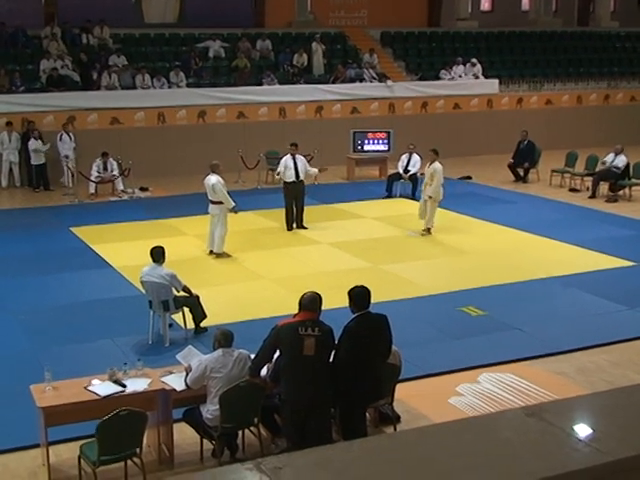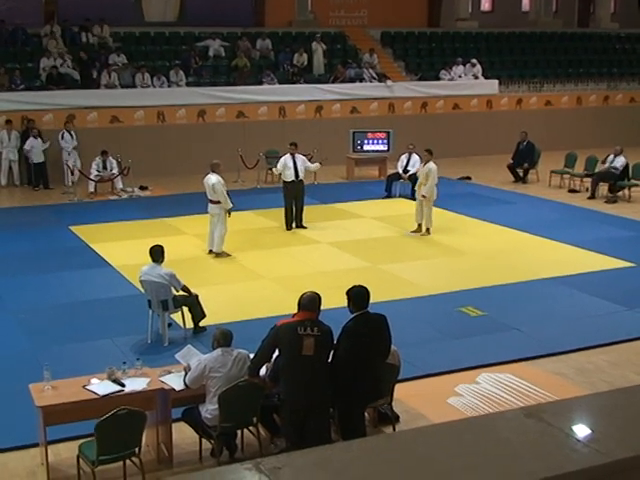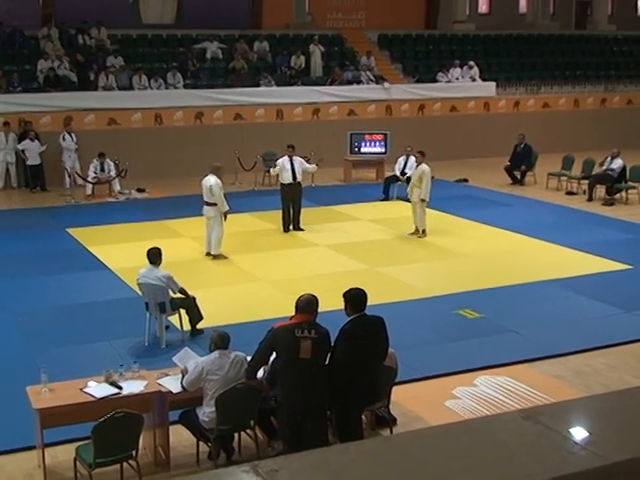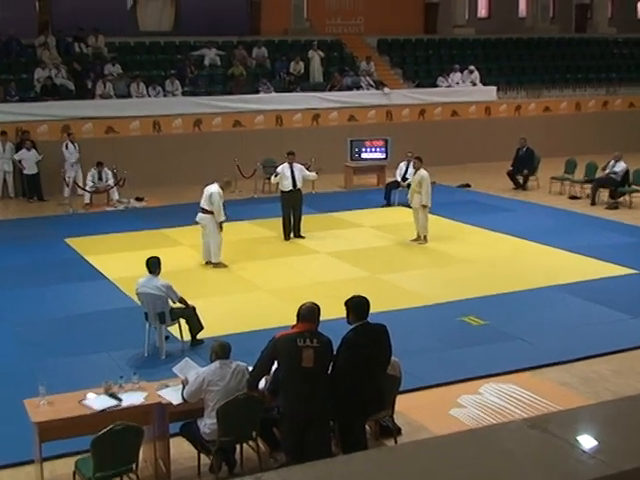
dt=0.2s
person 1, frame 1
left shoulder: (284, 328)
right shoulder: (326, 331)
left elbow: (265, 353)
right elbow: (328, 359)
left wrist: (254, 373)
left hip: (293, 391)
right hip: (320, 392)
left knee: (294, 436)
right knee: (320, 439)
person 1, frame 2
left shoulder: (283, 328)
right shoulder: (325, 331)
left elbow: (264, 352)
right elbow: (328, 359)
left wrist: (253, 373)
left hip: (292, 391)
right hip: (319, 392)
left knee: (293, 437)
right knee: (319, 439)
person 1, frame 3
left shoulder: (280, 330)
right shoulder: (323, 333)
left elbow: (260, 355)
right elbow: (325, 362)
left wrist: (250, 376)
left hip: (289, 394)
right hip: (316, 395)
left knee: (291, 441)
right knee: (316, 441)
person 1, frame 4
left shoulder: (281, 340)
right shoulder: (325, 343)
left elbow: (260, 367)
right elbow: (325, 371)
left wrist: (251, 388)
left hip: (290, 406)
right hip: (319, 407)
left knee: (293, 454)
person 2, frame 1
left shoulder: (352, 328)
right shoulder: (382, 320)
left elbow: (343, 362)
right elbow: (386, 350)
left hip: (355, 388)
right hip: (377, 384)
left knee: (352, 431)
person 2, frame 2
left shoulder: (351, 328)
right shoulder: (381, 320)
left elbow: (342, 362)
right elbow: (385, 349)
left hip: (354, 389)
right hip: (377, 384)
left knee: (351, 431)
person 2, frame 3
left shoulder: (348, 331)
right shoulder: (378, 322)
left elbow: (338, 365)
right elbow: (383, 352)
left hip: (351, 391)
right hip: (374, 386)
person 2, frame 4
left shoulder: (350, 340)
right shoulder: (381, 330)
left elbow: (340, 374)
right elbow: (385, 360)
left hip: (355, 400)
right hip: (378, 395)
person 3, frame 1
left shoulder: (207, 361)
right shoulder: (245, 356)
left elbow: (191, 384)
left wrist: (189, 371)
left hip: (216, 418)
left knee: (188, 414)
left ankle: (219, 438)
right ankle: (230, 439)
person 3, frame 2
left shoulder: (206, 360)
right shoulder: (244, 356)
left elbow: (190, 384)
left wrist: (188, 370)
left hip: (215, 417)
left knee: (187, 413)
left ankle: (218, 438)
right ankle: (229, 439)
person 3, frame 3
left shoulder: (203, 363)
right shoulder: (242, 359)
left elbow: (187, 386)
left wrist: (185, 373)
left hip: (213, 420)
left knee: (184, 416)
left ankle: (215, 441)
right ankle: (226, 441)
person 3, frame 4
left shoulder: (204, 374)
right shoulder: (243, 369)
left elbow: (187, 397)
left wrist: (186, 385)
left hip: (213, 430)
left knee: (185, 428)
left ankle: (216, 454)
right ankle: (229, 454)
